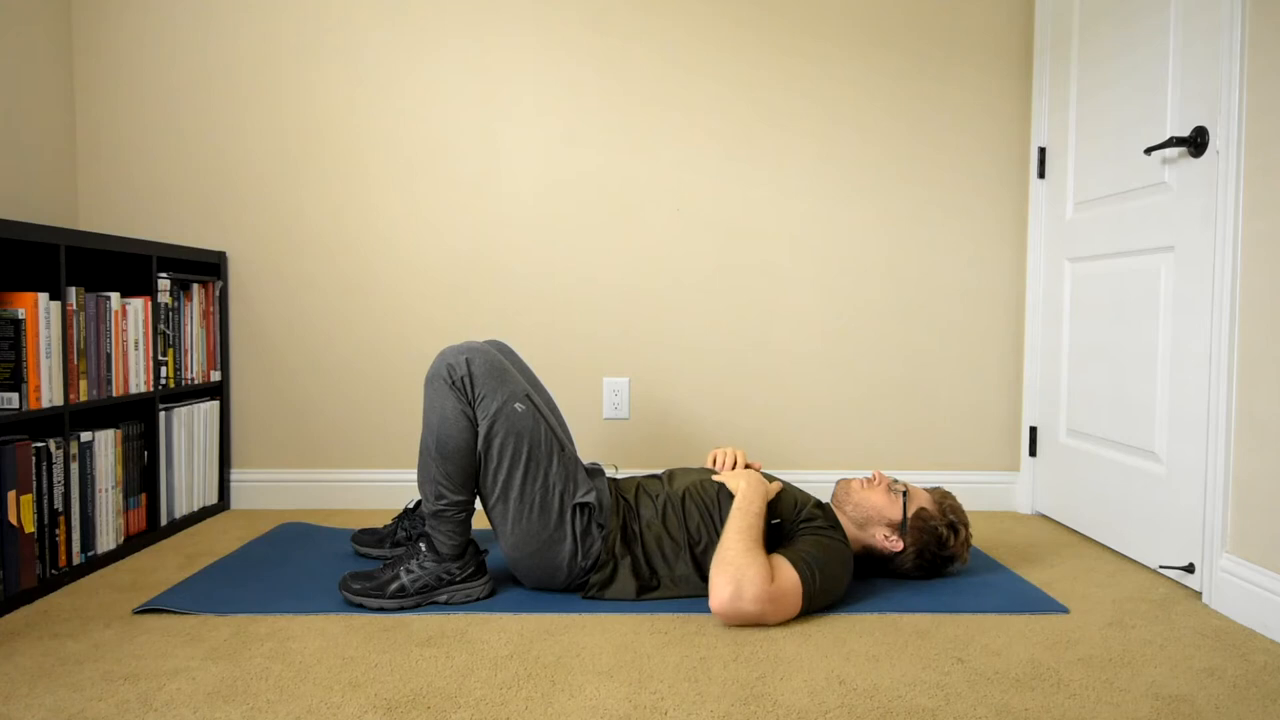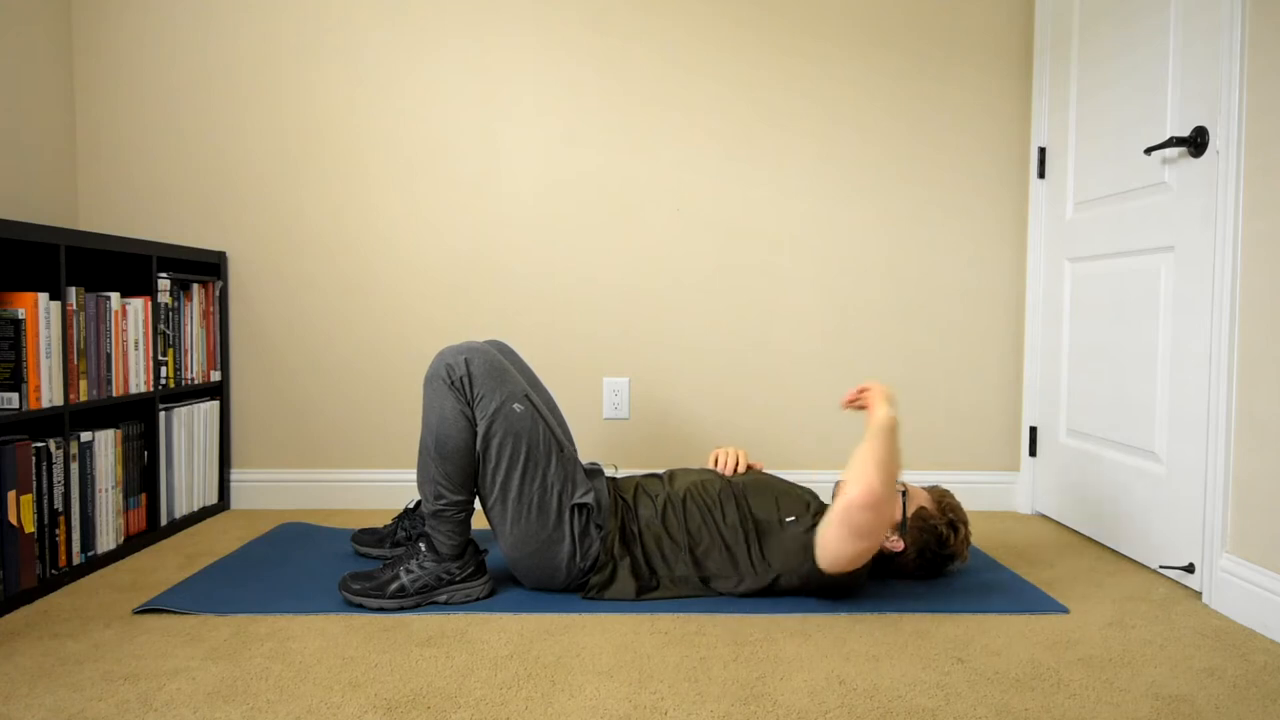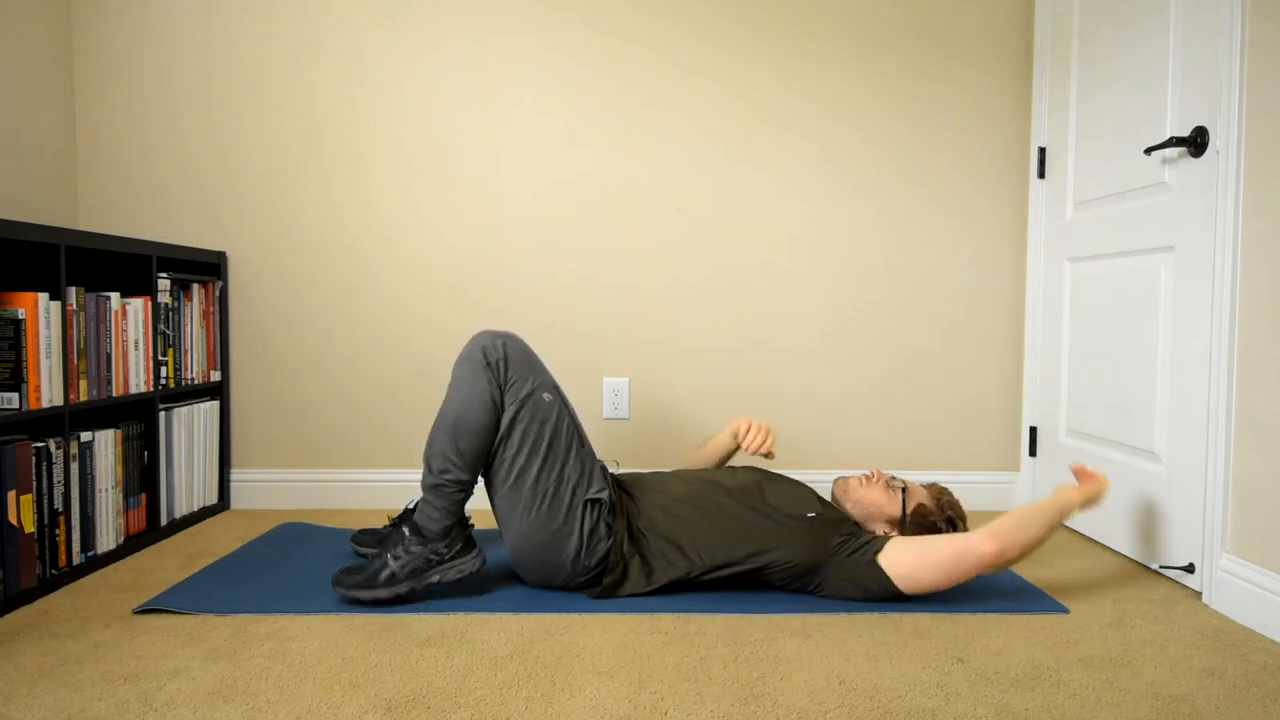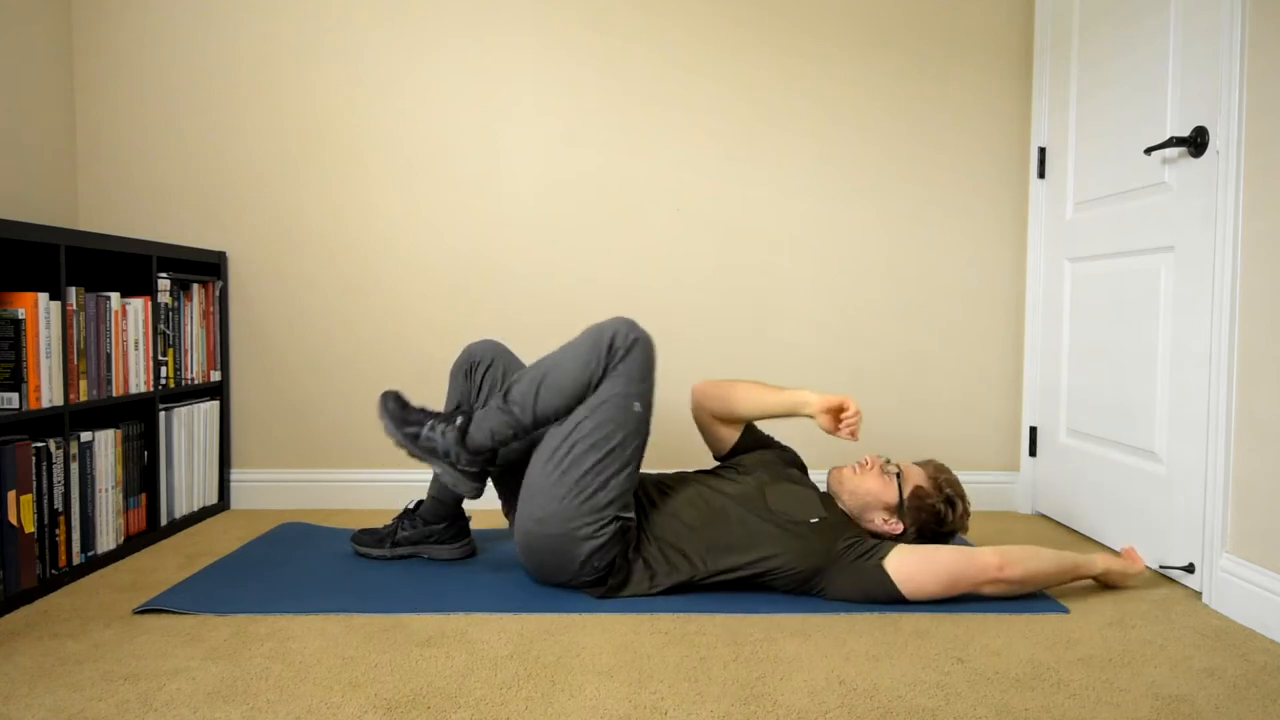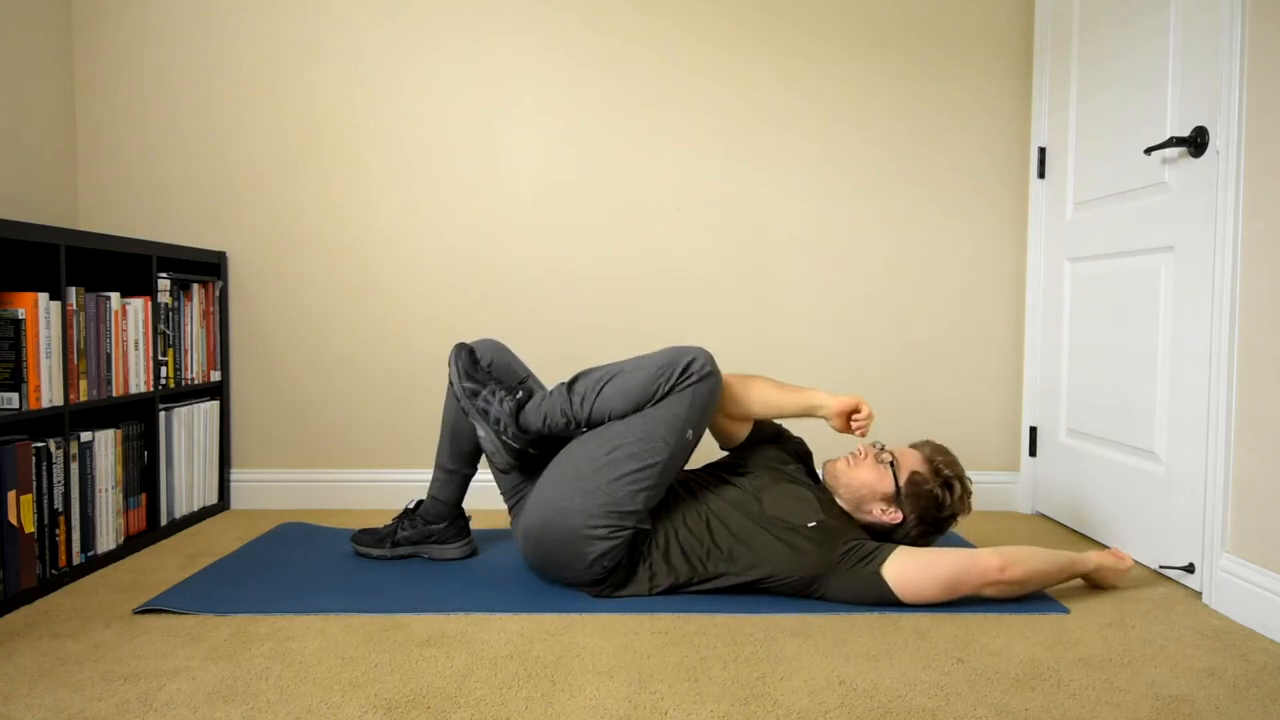
dt=0.4s
person 1, frame 1
left shoulder: (825, 558)
right shoulder: (803, 513)
left elbow: (731, 600)
left wrist: (752, 492)
right wrist: (732, 466)
left hip: (573, 541)
right hip: (597, 501)
left knee: (463, 368)
right knee: (487, 359)
left ankle: (445, 563)
right ankle: (429, 523)
person 1, frame 2
left shoulder: (834, 560)
right shoulder: (810, 519)
left elbow: (865, 514)
left wrist: (884, 421)
right wrist: (731, 462)
left hip: (574, 543)
right hip: (598, 503)
left knee: (462, 368)
right knee: (487, 359)
left ankle: (446, 562)
right ankle: (430, 522)
person 1, frame 3
left shoulder: (842, 553)
right shoulder: (793, 501)
left elbow: (977, 549)
right elbow: (691, 473)
right wrist: (733, 434)
left hip: (578, 542)
right hip: (607, 504)
left knee: (495, 353)
right knee: (490, 368)
left ankle: (434, 541)
right ankle: (439, 526)
person 1, frame 4
left shoulder: (842, 552)
right shoulder: (782, 472)
left elbow: (988, 566)
right elbow: (705, 401)
right wrist: (806, 401)
left hip: (575, 542)
right hip: (554, 515)
left knee: (623, 341)
right knee: (484, 358)
left ankle: (464, 442)
right ankle: (438, 522)
person 1, frame 5
left shoulder: (845, 555)
right shoulder: (786, 463)
left elbow: (992, 569)
right elbow: (726, 400)
right wrist: (822, 402)
left hip: (581, 540)
right hip: (556, 508)
left knee: (692, 367)
right knee: (483, 355)
left ankle: (523, 418)
right ankle: (439, 522)
